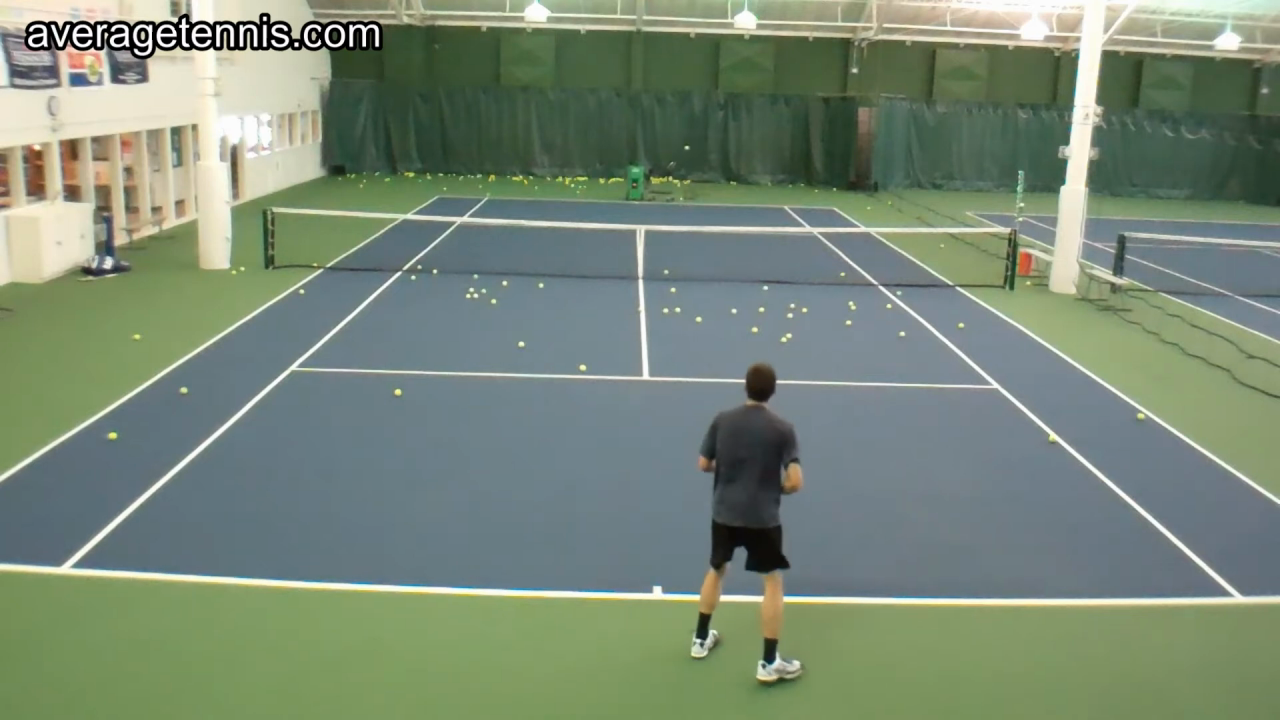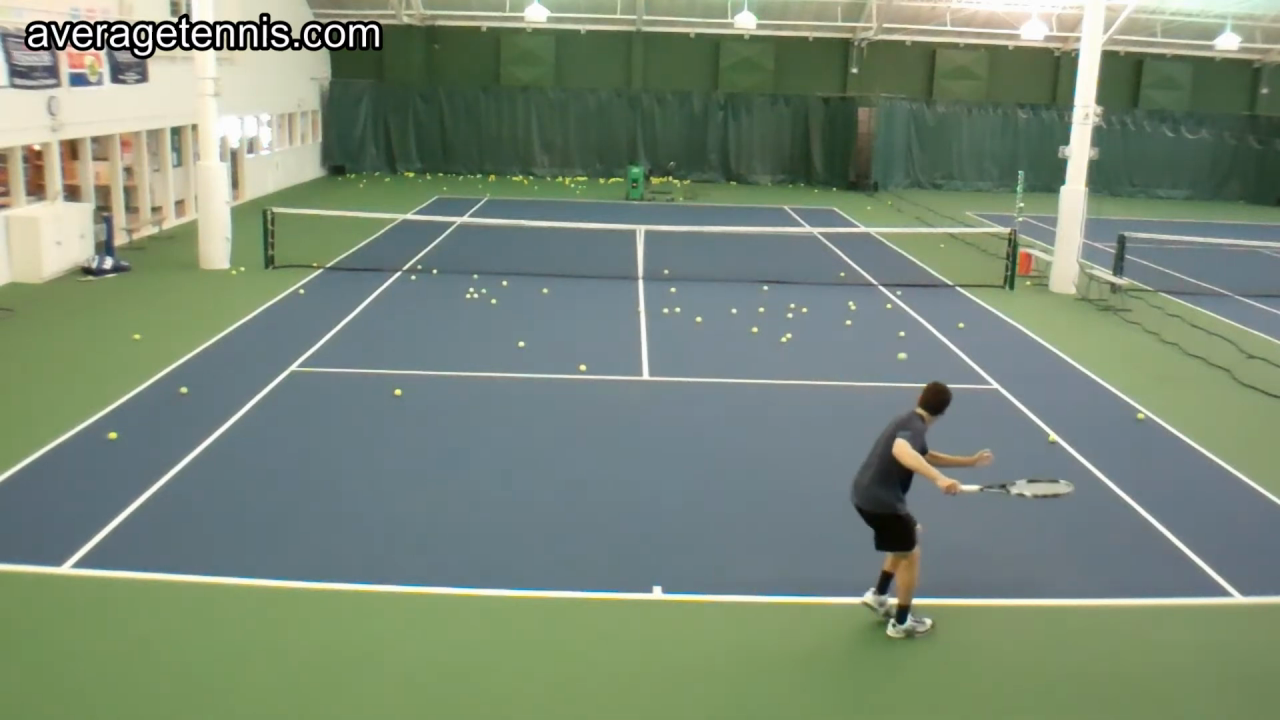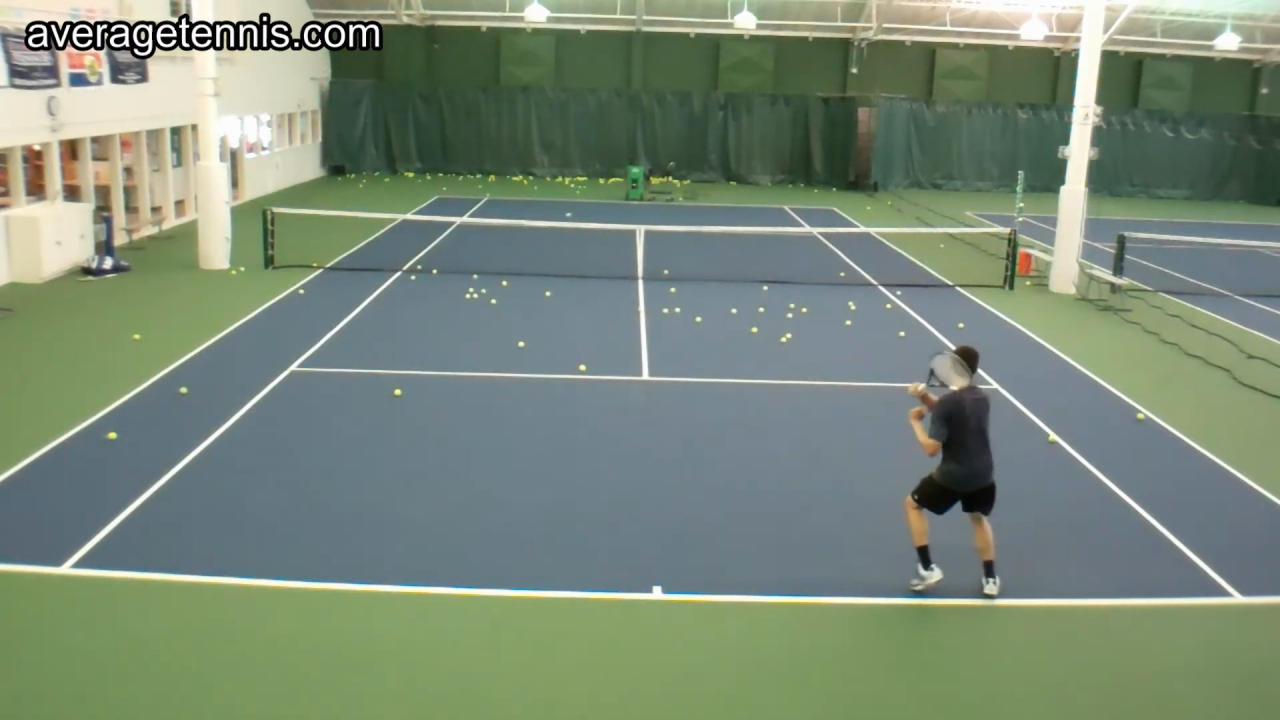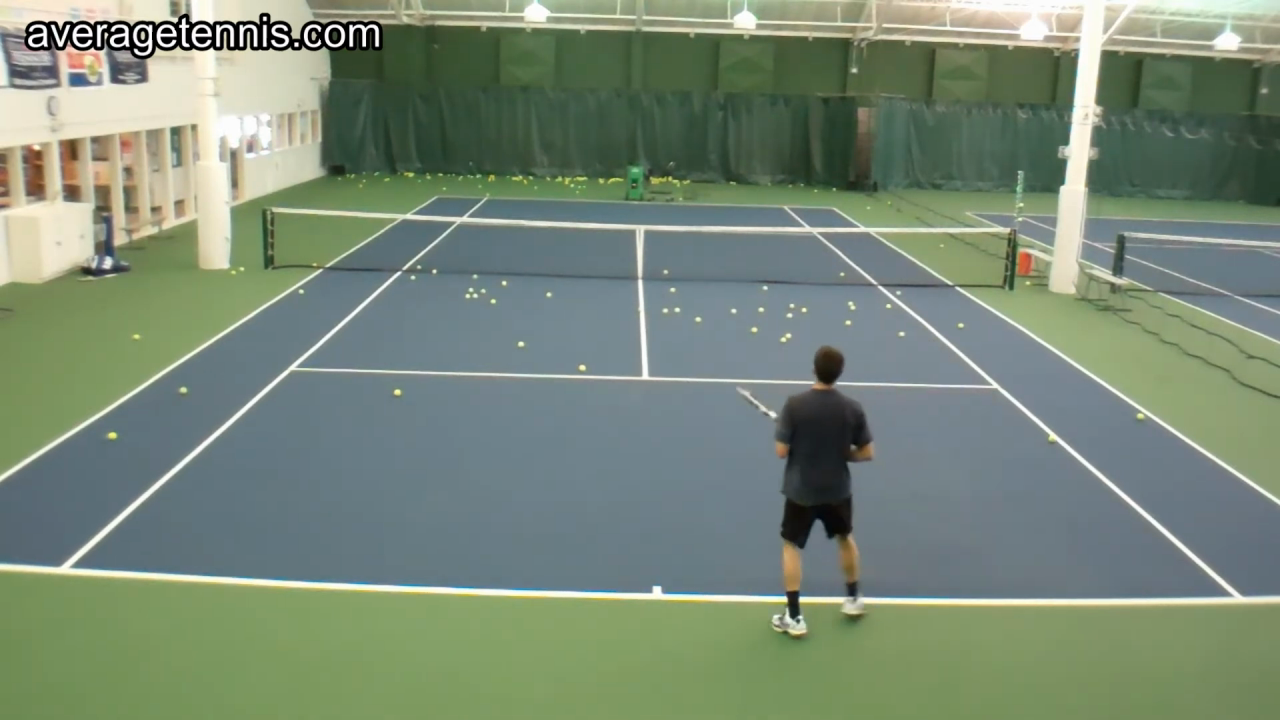
dt=1s
person 1, frame 1
left shoulder: (722, 420)
right shoulder: (782, 429)
left elbow: (704, 465)
right elbow: (794, 482)
right wrist: (772, 487)
left hip: (725, 511)
right hip: (763, 516)
left knee: (716, 570)
right knee: (773, 582)
left ankle: (701, 639)
right ankle: (769, 662)
person 1, frame 2
left shoulder: (908, 421)
right shoulder: (914, 425)
left elbow: (927, 457)
right elbow: (900, 451)
left wrist: (970, 461)
right wrist: (938, 478)
left hip: (865, 494)
right hip: (881, 500)
left knee: (907, 538)
right knee: (910, 555)
left ankle: (878, 594)
right ankle: (901, 621)
person 1, frame 3
left shoulder: (947, 403)
right shoulder: (982, 397)
left elbow: (932, 448)
left wrist: (915, 421)
right wrist: (925, 397)
left hip: (952, 476)
right hip: (983, 475)
left knee: (912, 504)
right knee: (979, 518)
left ankle: (927, 569)
right ankle: (990, 579)
person 1, frame 4
left shoulder: (794, 405)
right shoulder: (853, 409)
left elbow: (781, 451)
right elbow: (867, 454)
left hip: (800, 490)
right hip: (837, 490)
left knee: (790, 546)
right knee: (844, 538)
left ankle: (794, 617)
right ankle: (853, 598)
